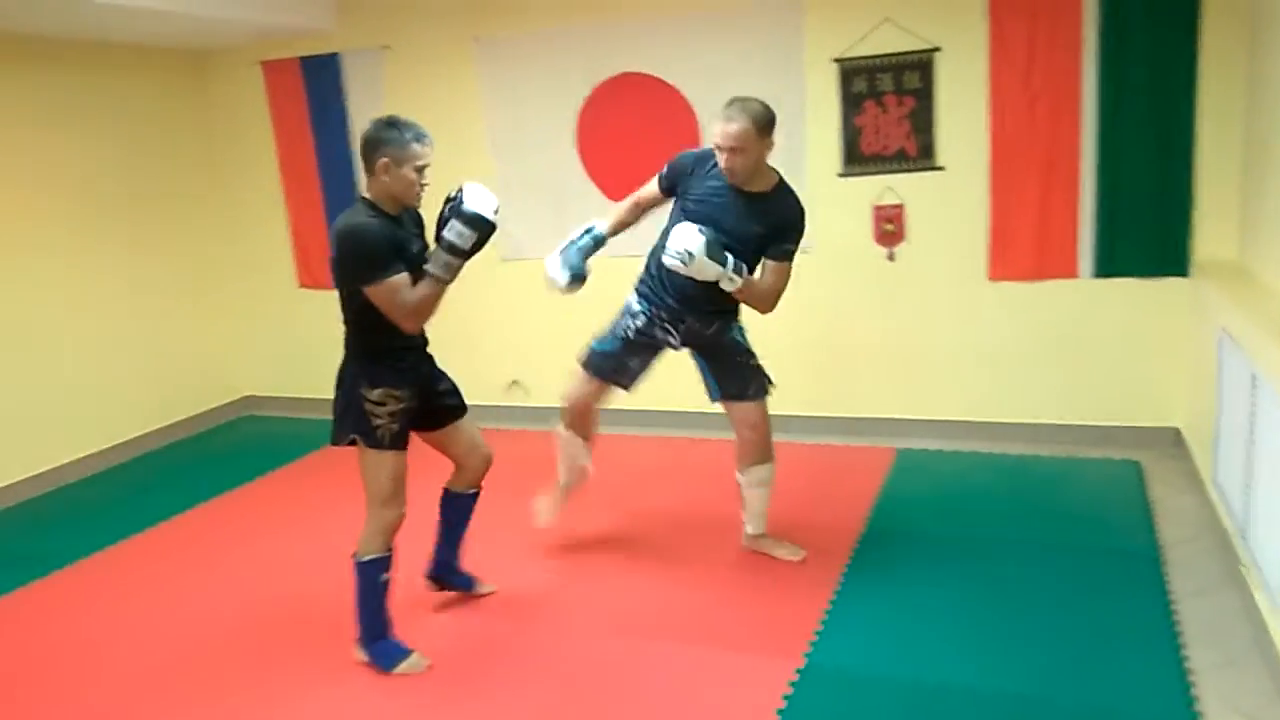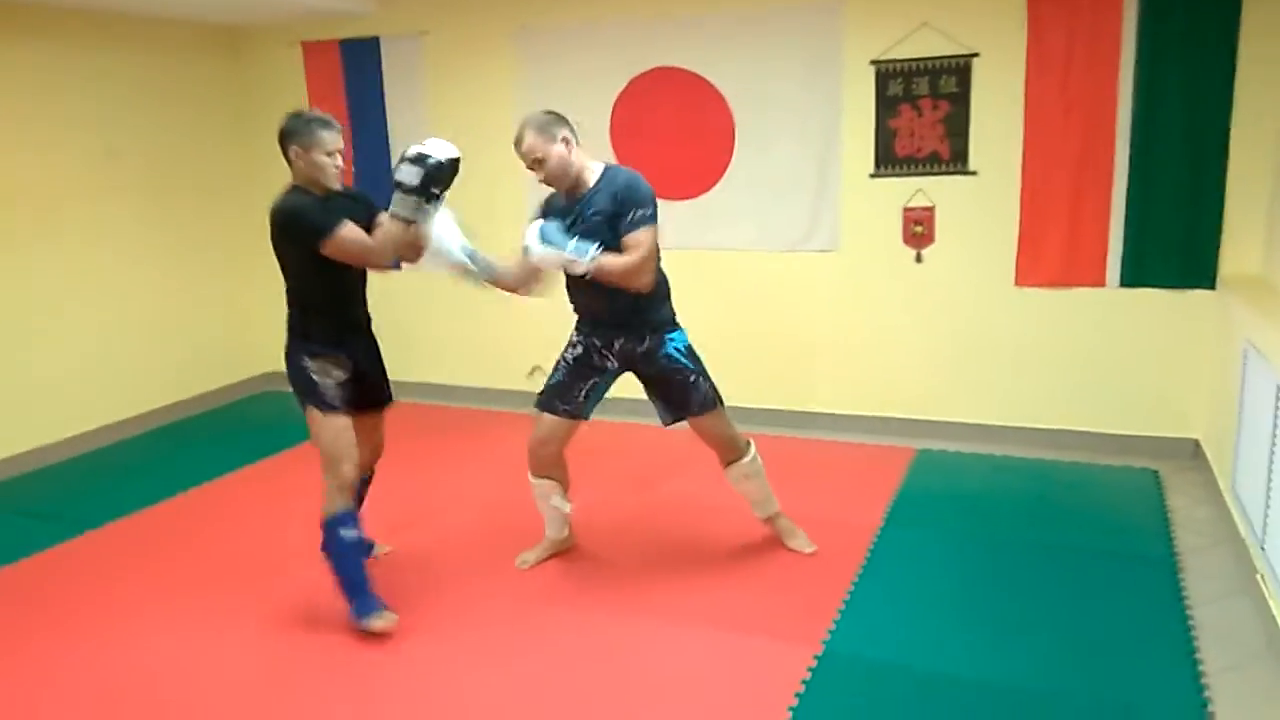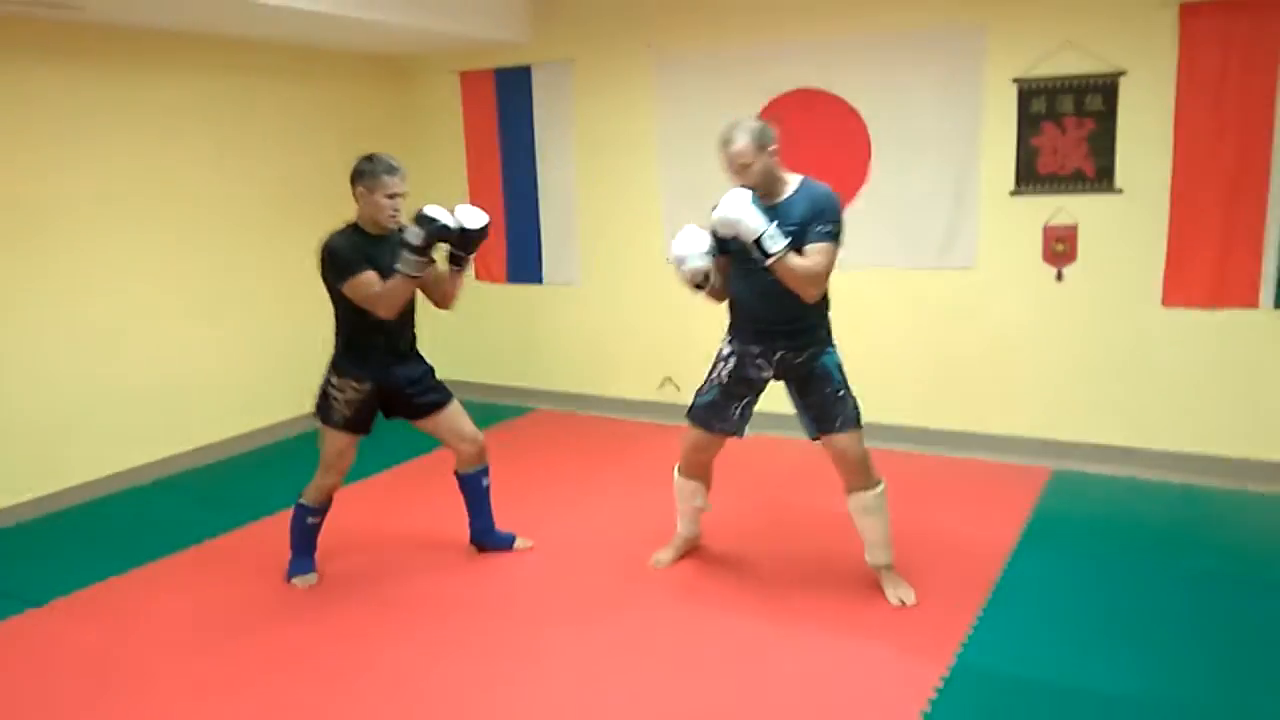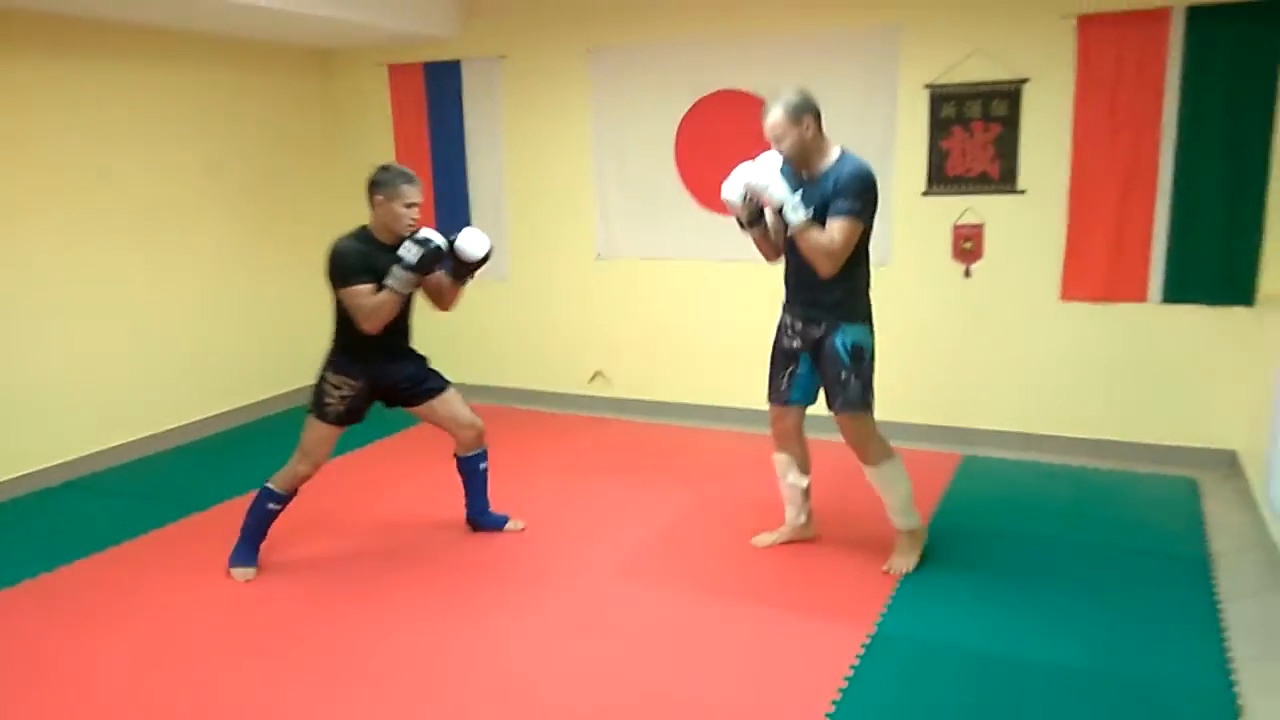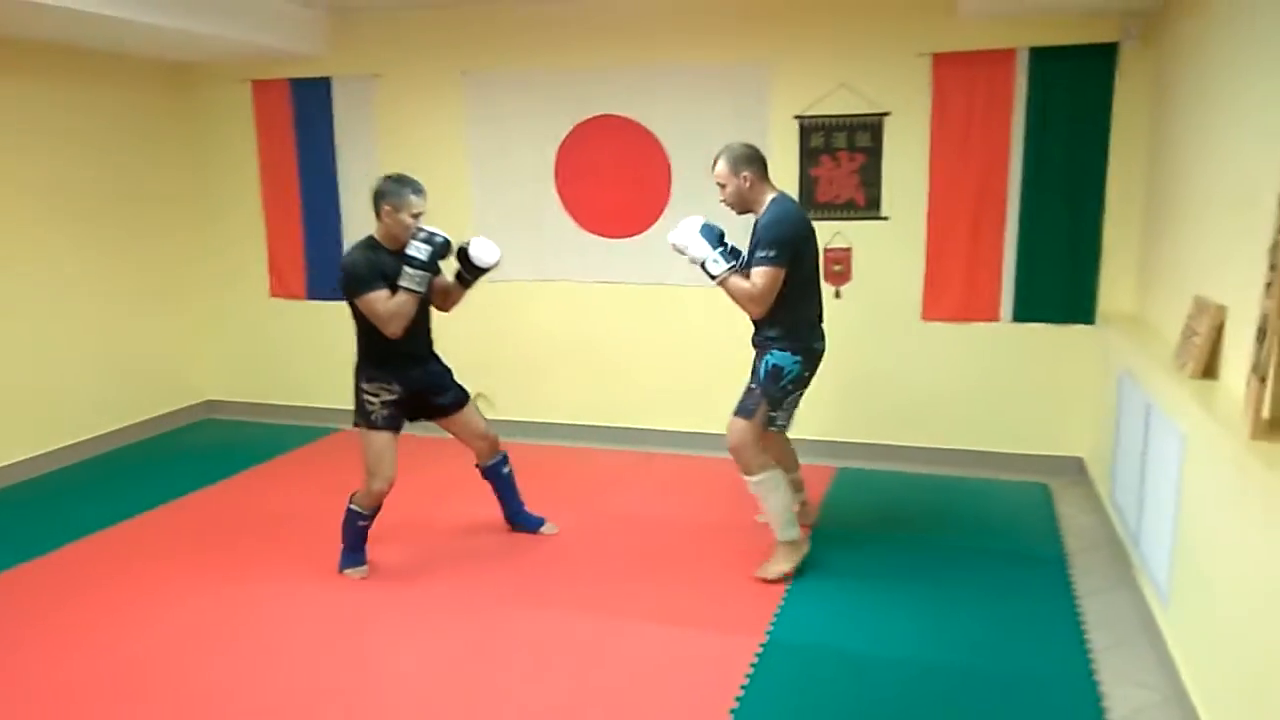
dt=0.5s
person 1, frame 1
left shoulder: (405, 216)
right shoulder: (361, 232)
left elbow: (419, 286)
right elbow: (411, 313)
left wrist: (452, 247)
right wrist: (453, 254)
left hip: (415, 367)
right hip: (374, 383)
left knee: (475, 459)
right knee: (386, 513)
left ankle: (445, 567)
right ankle: (374, 640)
person 1, frame 2
left shoulder: (349, 199)
right shoulder: (294, 211)
left elbow: (408, 250)
right elbow: (378, 255)
left wrist: (427, 195)
right wrist: (407, 196)
left hip: (357, 343)
right hip: (318, 354)
left knee: (368, 453)
right knee: (343, 470)
left ankle: (340, 538)
right ankle: (359, 598)
person 1, frame 3
left shoulder: (403, 234)
right shoulder: (341, 248)
left elbow: (443, 298)
right elbow: (386, 306)
left wrist: (461, 252)
right wrist: (414, 252)
left hip: (407, 366)
right hip: (356, 375)
left knee: (472, 444)
right knee: (329, 477)
left ankle: (485, 533)
right ankle: (301, 556)
person 1, frame 4
left shoulder: (413, 245)
right shoulder: (350, 253)
left elbow: (444, 302)
right elbow: (370, 321)
left wrist: (461, 272)
right wrist: (405, 272)
left hip: (401, 361)
right hip: (352, 369)
left knee: (471, 430)
right knee: (303, 468)
left ankle: (479, 515)
right ankle: (246, 546)
person 1, frame 5
left shoulder: (422, 248)
right shoulder: (359, 263)
left elbow: (446, 303)
right elbow: (392, 325)
left wrist: (466, 274)
right wrist: (417, 269)
left hip: (426, 368)
right hip: (382, 380)
left knee: (487, 441)
right knee: (378, 484)
left ankle: (517, 515)
right ankle: (352, 551)
person 2, frame 1
left shoulder: (784, 211)
right shoulder: (694, 166)
left elbow: (766, 300)
right elbow: (638, 203)
left wrist: (724, 272)
right wrist: (588, 238)
left hip: (713, 321)
right hip: (652, 304)
left knee: (754, 425)
right knee: (579, 400)
left ankle: (756, 532)
right ankle: (565, 487)
person 2, frame 2
left shoulder: (626, 187)
right shoulder: (554, 208)
left elbow: (642, 272)
right elbow: (524, 281)
left wrist: (572, 256)
left hip: (653, 335)
right hip: (594, 339)
left knee: (721, 435)
right knee: (543, 443)
left ankle: (775, 518)
right ankle: (557, 535)
person 2, frame 3
left shoulder: (817, 204)
right shoulder: (734, 209)
left elbow: (812, 286)
right elbow: (722, 292)
left wrist: (763, 234)
right wrist: (698, 273)
left hip: (808, 348)
right hip: (745, 347)
left knee: (852, 457)
right knee: (695, 449)
left ankle: (884, 565)
right ankle: (686, 536)
person 2, frame 4
left shoulder: (853, 178)
right shoulder: (790, 175)
left elbow: (828, 259)
right elbow: (776, 252)
left wrist: (786, 204)
right wrist: (751, 217)
left hip: (842, 324)
right hip: (796, 317)
left knee: (857, 432)
right knee: (783, 422)
left ankle: (909, 531)
right ankle: (798, 520)
person 2, frame 5
left shoulder: (777, 222)
right shoulder: (777, 214)
left elbow: (757, 301)
left wrist: (709, 260)
right wrist: (726, 259)
left hip: (789, 348)
right hip: (789, 343)
left knee: (742, 438)
right knee: (766, 431)
left ankle: (789, 542)
right ankle: (798, 507)
